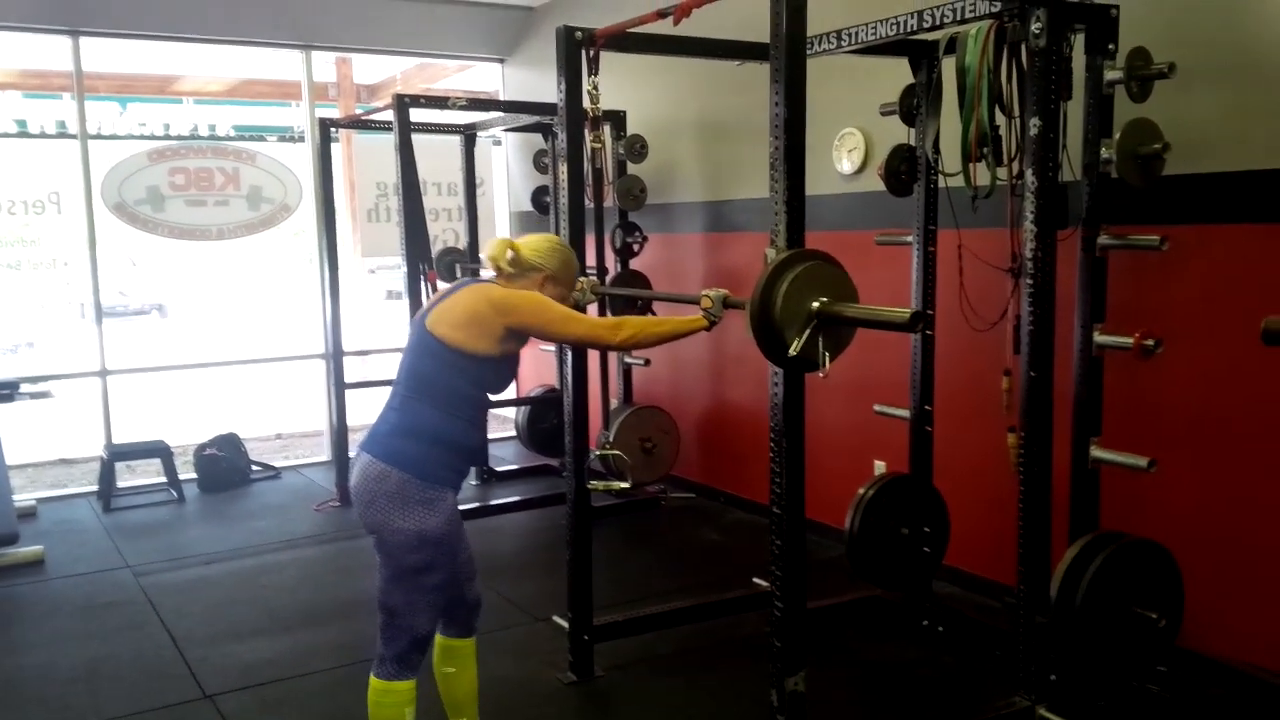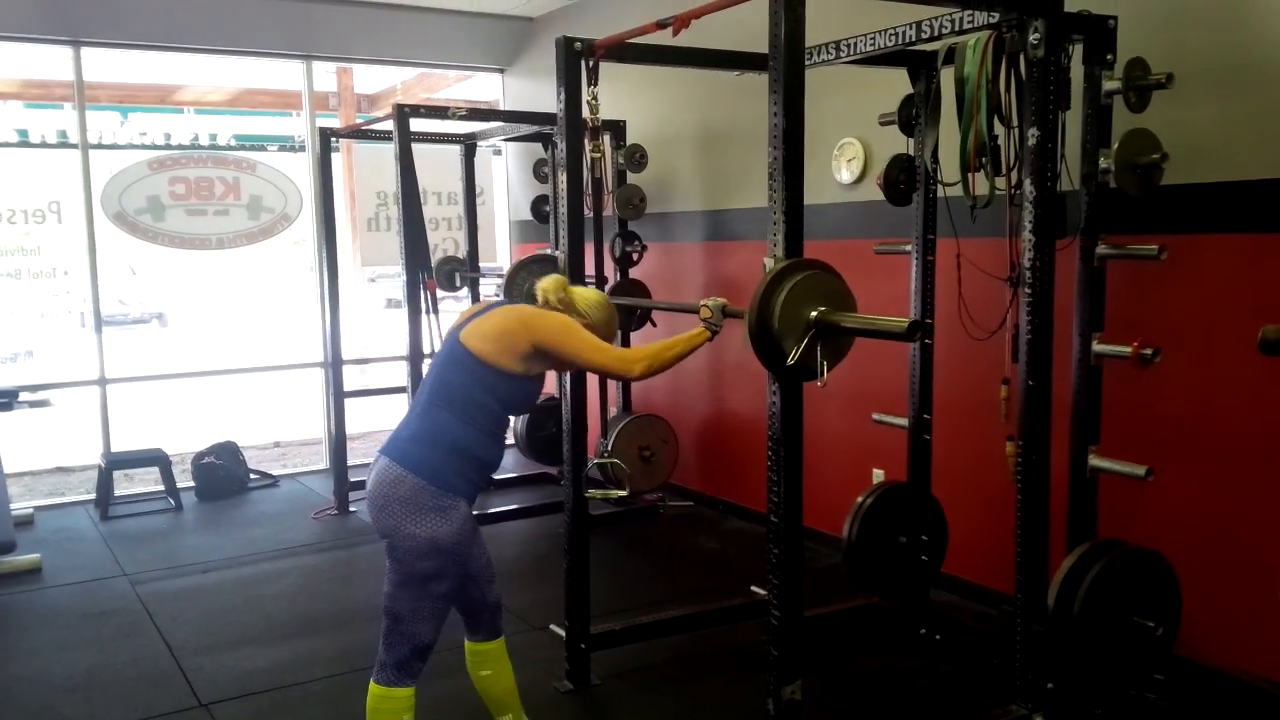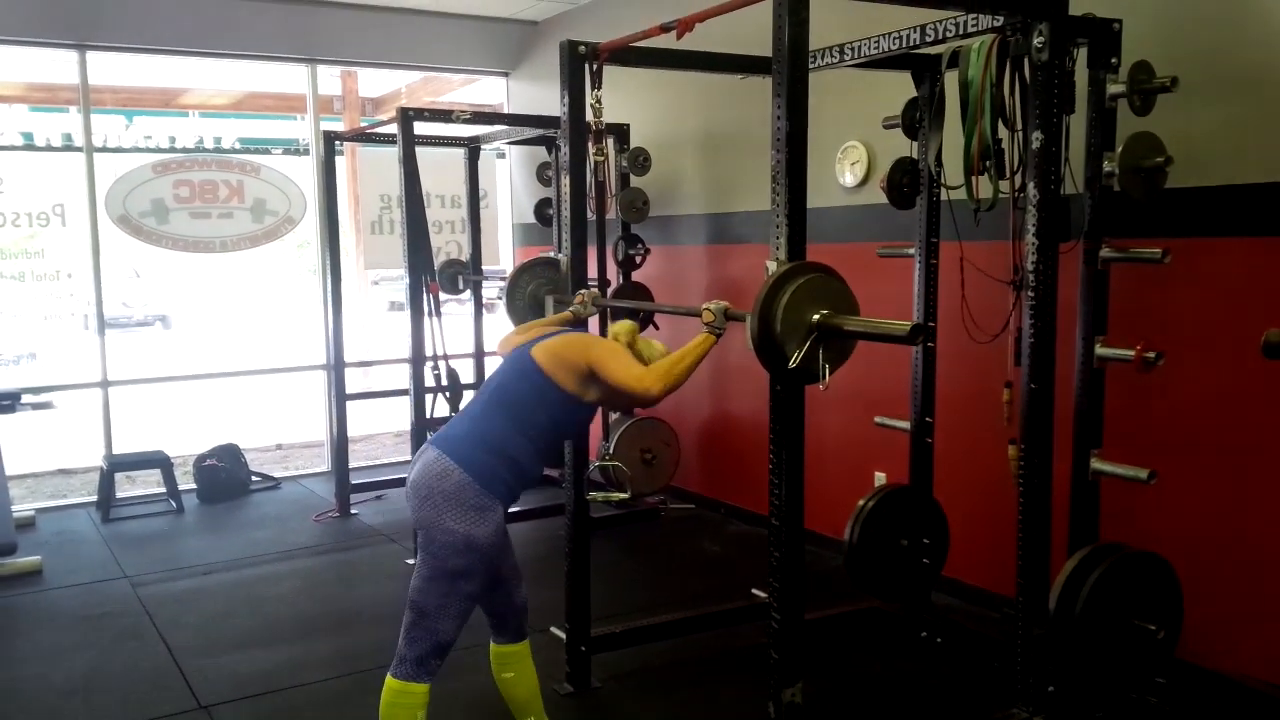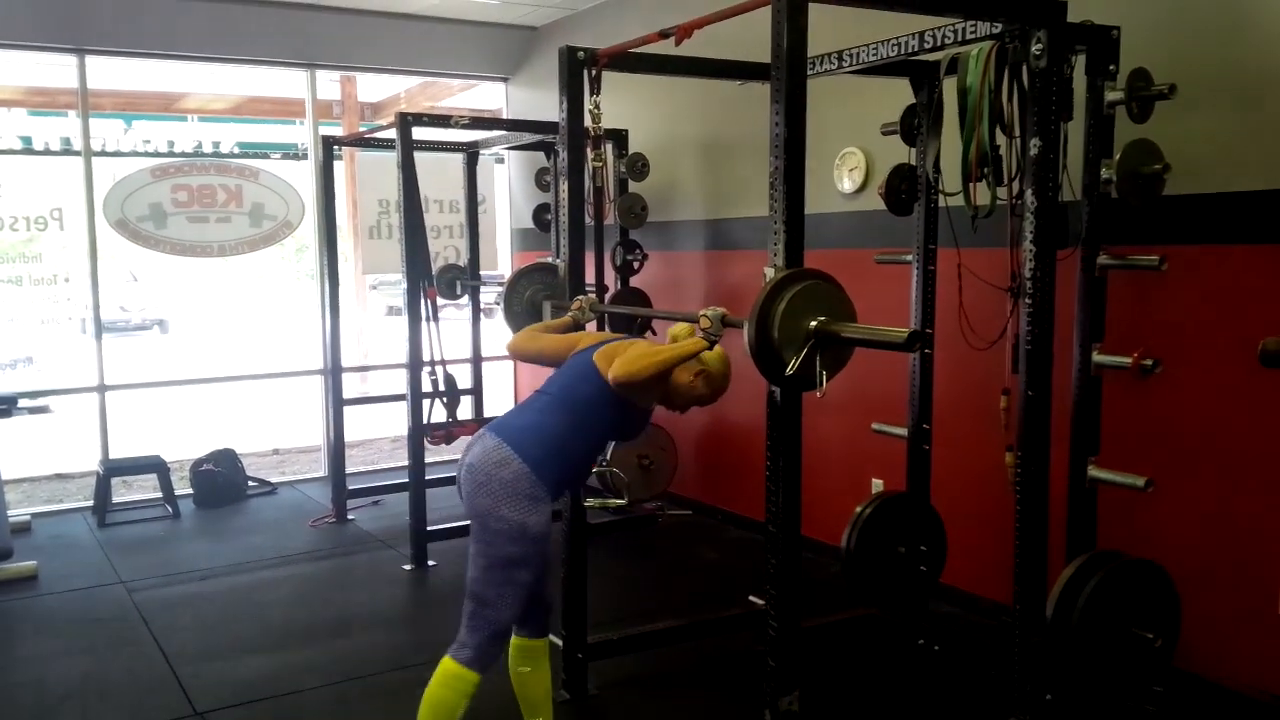
dt=0.3s
person 1, frame 1
left shoulder: (474, 296)
right shoulder: (498, 303)
right elbow: (614, 334)
left wrist: (574, 297)
right wrist: (703, 319)
left hip: (406, 474)
right hip: (408, 486)
left knee: (461, 610)
right knee: (404, 643)
person 1, frame 2
left shoulder: (505, 316)
right shoulder: (535, 323)
right elbow: (630, 365)
right wrist: (705, 330)
left hip: (424, 483)
right hip: (423, 493)
left knee: (485, 615)
right knee: (406, 650)
person 1, frame 3
left shoulder: (566, 342)
right shoulder: (600, 352)
left elbow: (512, 341)
right elbow: (651, 388)
left wrist: (573, 315)
right wrist: (708, 336)
left hip: (452, 473)
right hip: (460, 490)
left knee: (510, 620)
right knee: (424, 649)
person 1, frame 4
left shoulder: (609, 342)
right shoulder: (647, 353)
left elbow: (520, 343)
right elbow: (622, 375)
left wrist: (574, 318)
right wrist: (702, 342)
left hip: (491, 460)
right hip: (512, 480)
left knee: (533, 617)
right knee: (483, 639)
